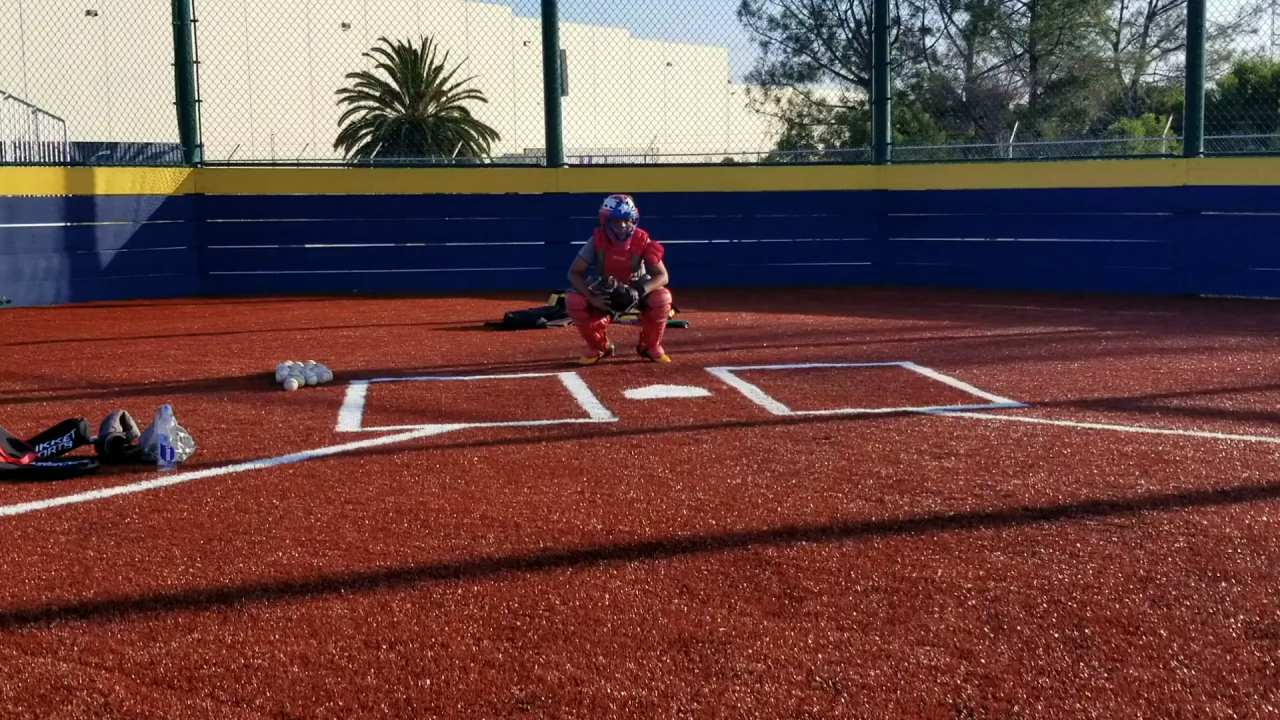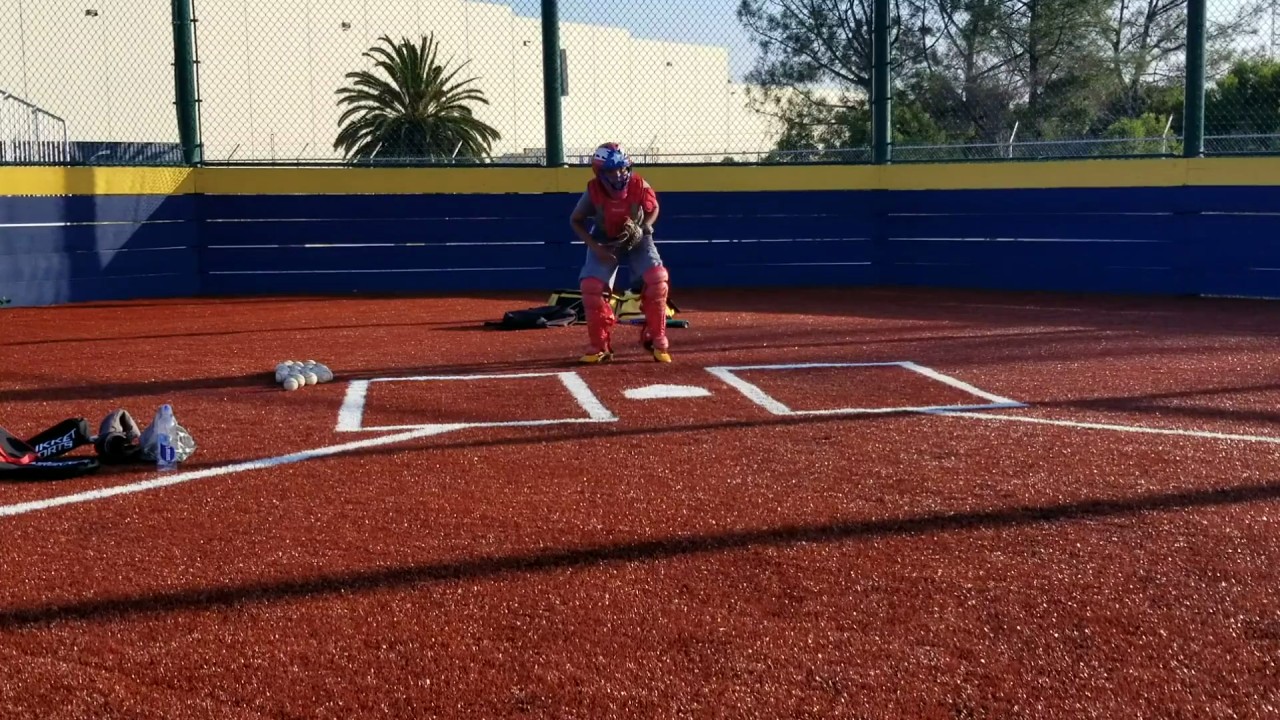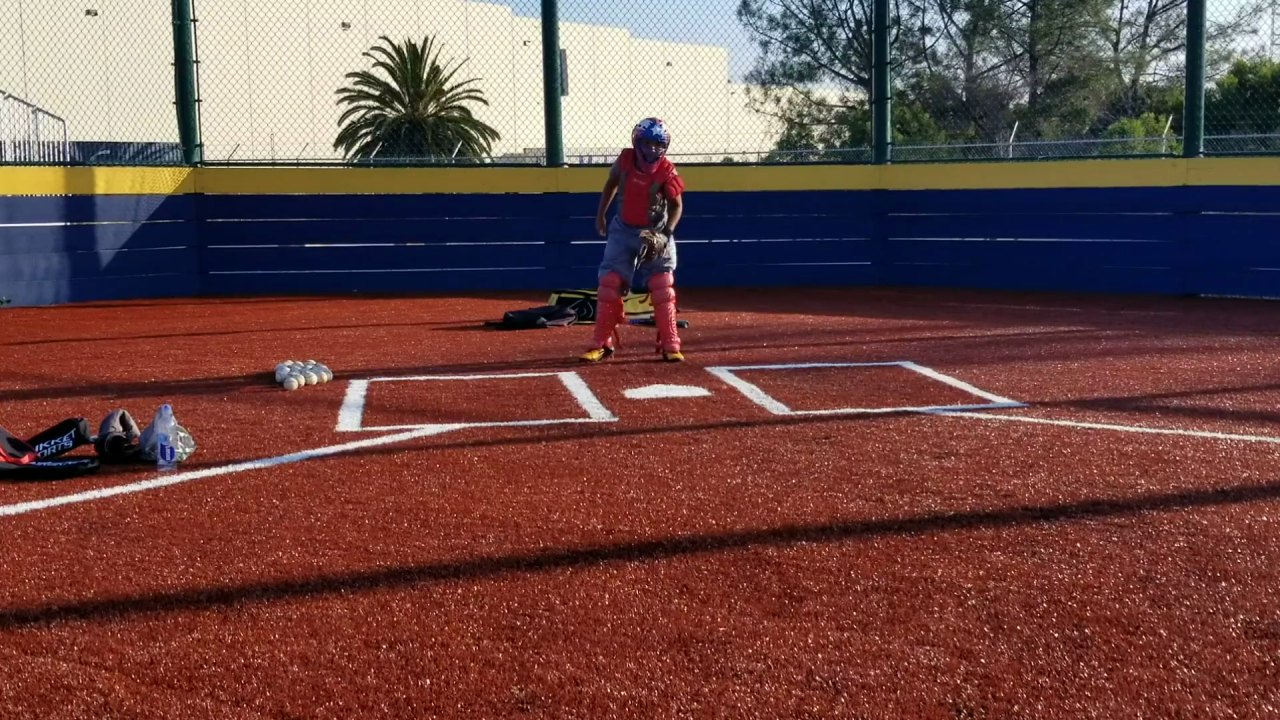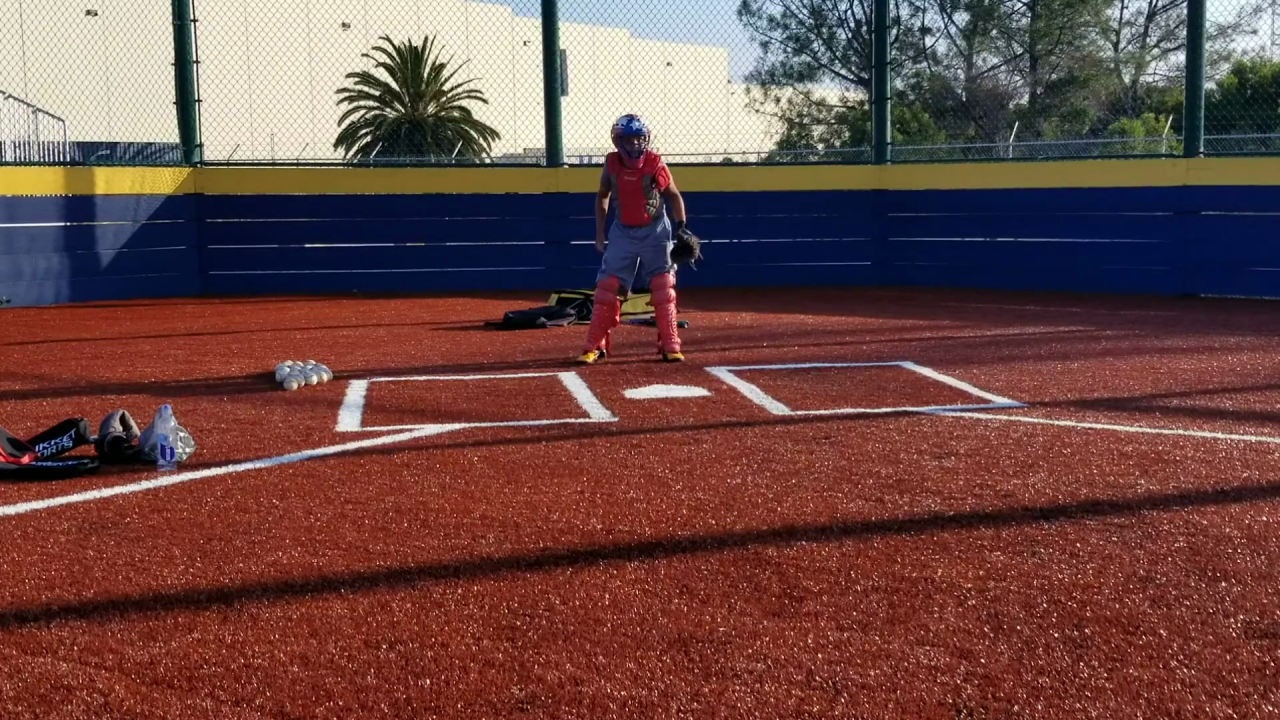
dt=0.7s
person 1, frame 1
left shoulder: (642, 241)
right shoulder: (597, 240)
left elbow: (662, 276)
right elbow: (574, 273)
left wrist: (640, 291)
right wrist: (591, 296)
left hip: (636, 286)
right hip: (603, 288)
left knee: (662, 299)
right knee: (574, 300)
left ankle: (651, 347)
right ankle: (599, 347)
person 1, frame 2
left shoulder: (639, 186)
right shoulder: (593, 192)
left elbow: (654, 208)
right elbow: (575, 221)
left wrist: (642, 229)
right wrist: (594, 246)
left hip: (636, 238)
right hip: (604, 241)
left knee: (657, 280)
right knee: (591, 287)
left ankle: (656, 340)
right ankle: (599, 348)
person 1, frame 3
left shoulder: (667, 171)
right shoulder: (624, 161)
left elbow: (676, 206)
right elbow: (611, 185)
left wrist: (666, 234)
right wrist: (601, 215)
left hip: (654, 232)
right hip: (622, 230)
left knee: (662, 287)
right knee: (609, 283)
left ankle: (670, 346)
right ankle: (602, 345)
person 1, frame 4
left shoulder: (655, 164)
right shoulder: (612, 165)
left elbow: (673, 196)
right elbow: (602, 197)
left wrist: (681, 227)
right wrist: (600, 231)
left hip: (655, 231)
right hip: (623, 232)
left knee: (663, 287)
right knee: (607, 286)
left ankle: (670, 346)
right ankle: (595, 346)
